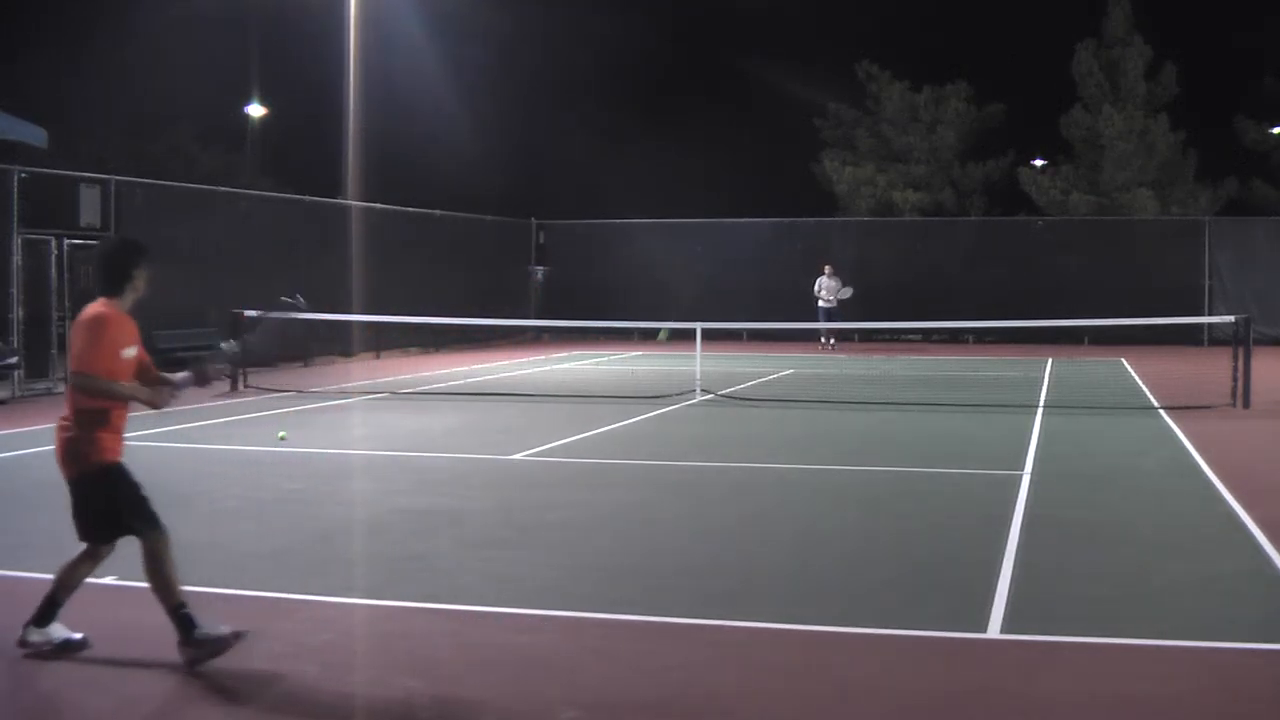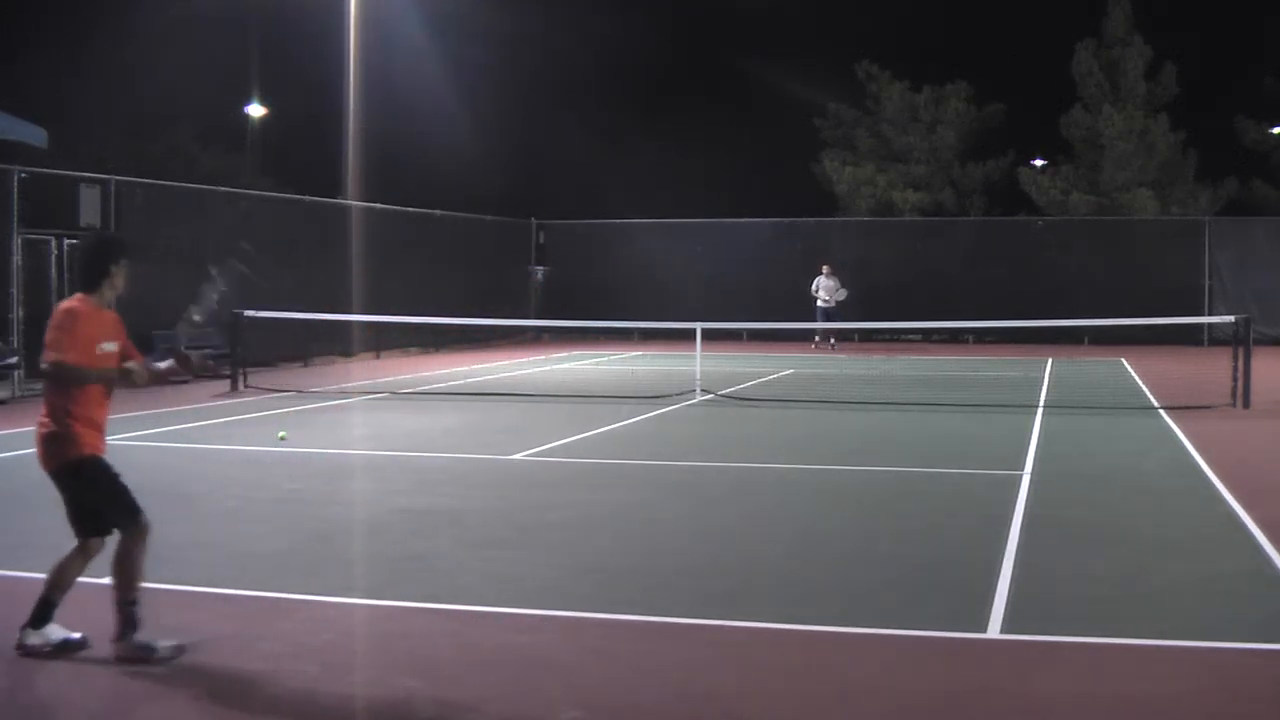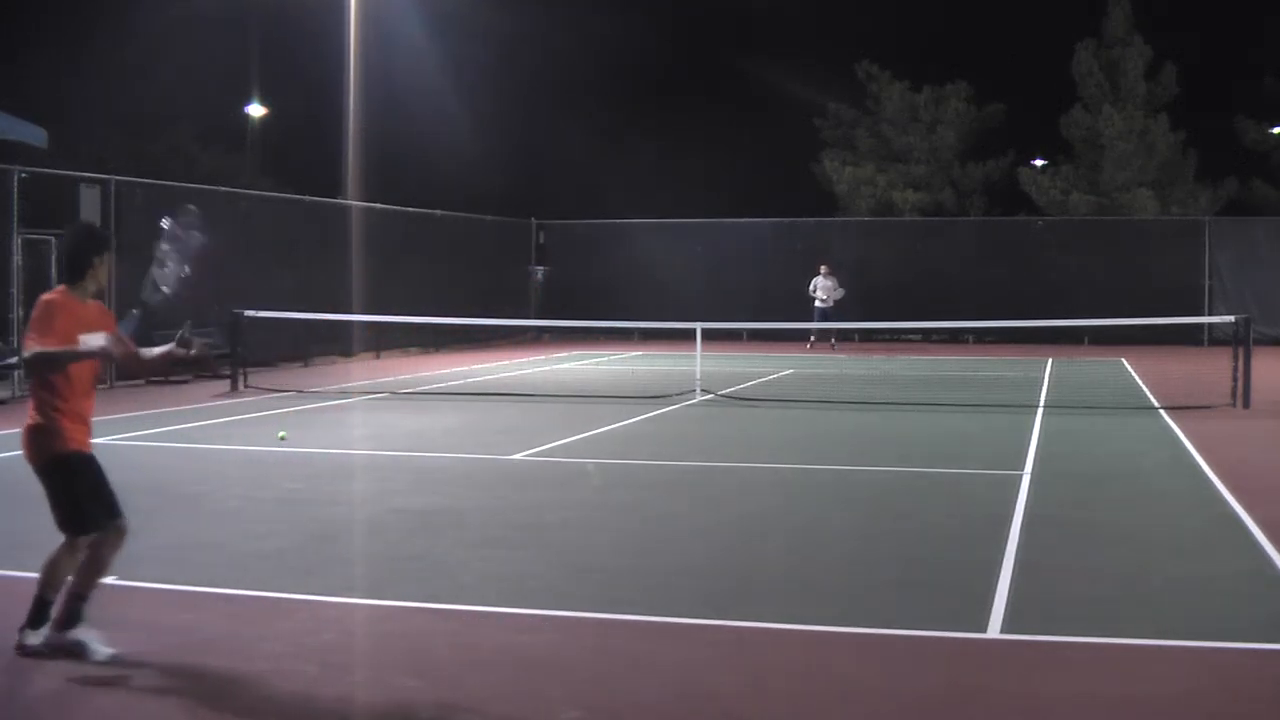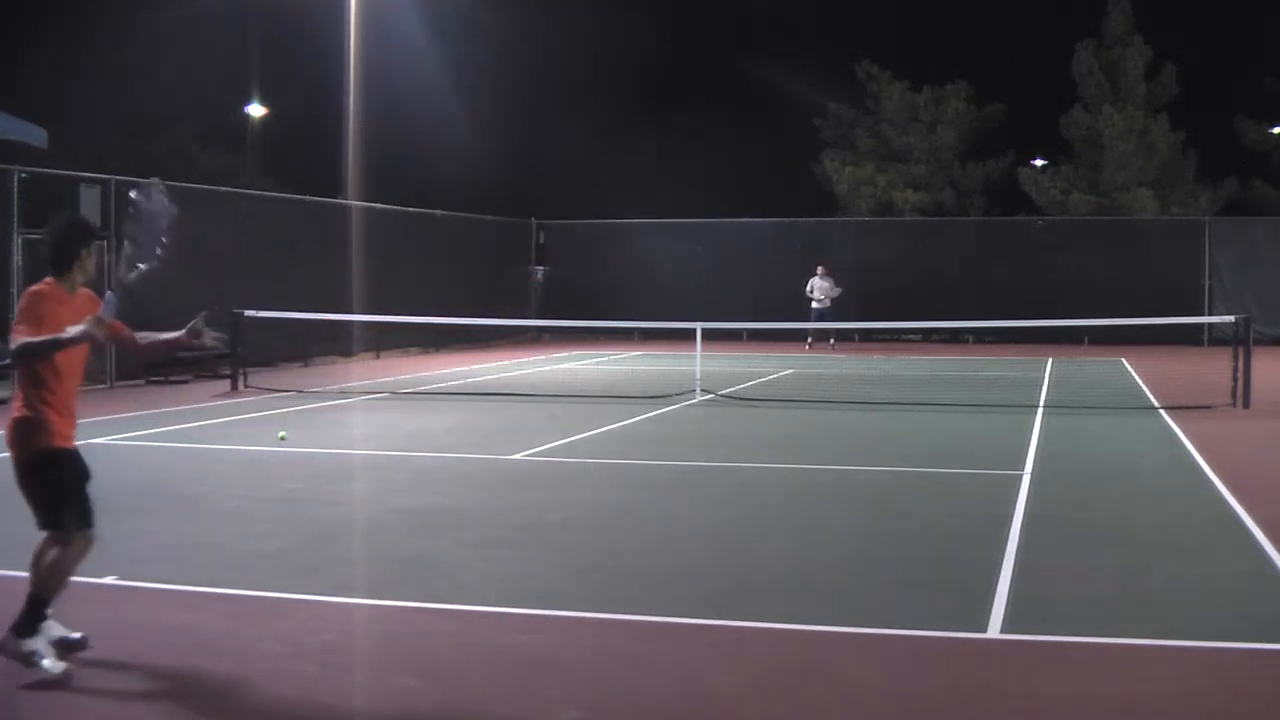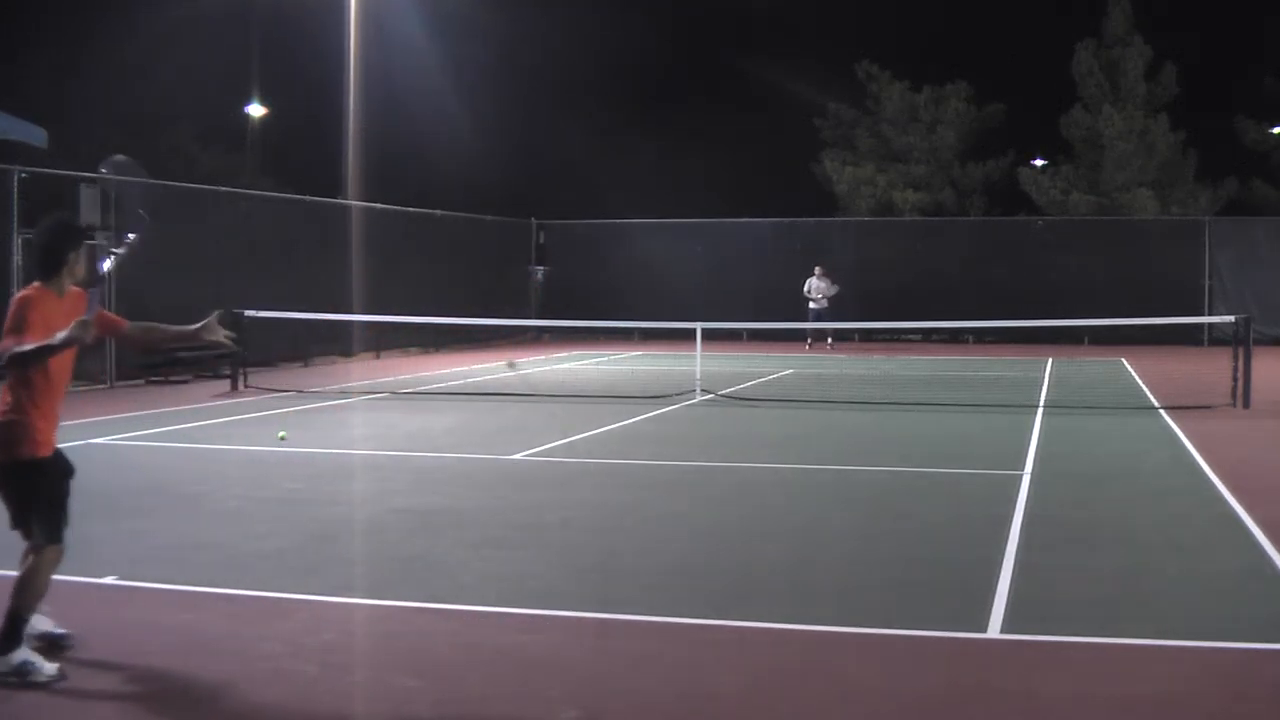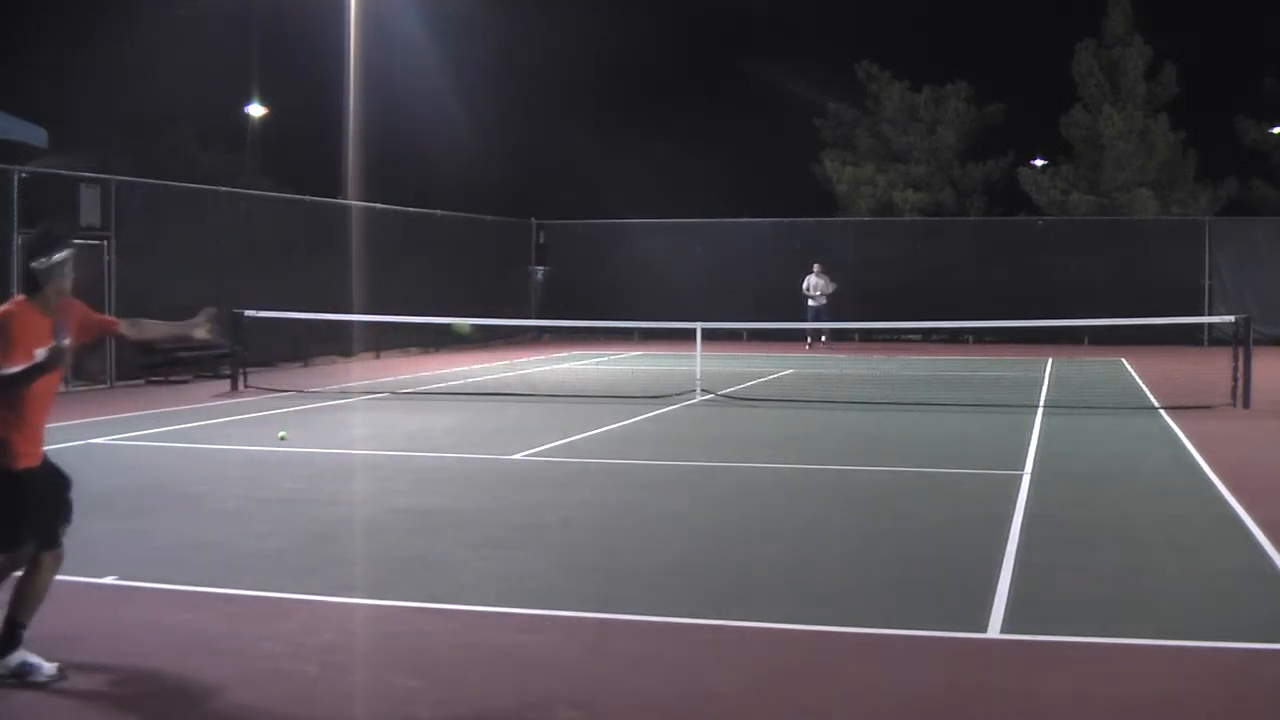
dt=0.1s
person 1, frame 1
left shoulder: (123, 322)
right shoulder: (98, 319)
left elbow: (147, 379)
right elbow: (81, 380)
left wrist: (188, 378)
right wrist: (141, 394)
left hip: (95, 450)
right hip: (90, 451)
left knee: (101, 543)
right knee: (153, 534)
left ankle: (39, 626)
right ankle: (190, 634)
person 1, frame 2
left shoulder: (109, 319)
right shoulder: (72, 314)
left elbow: (138, 369)
right elbow: (52, 370)
left wrist: (170, 366)
right wrist: (109, 375)
left hip: (81, 445)
right hip: (70, 445)
left knee: (92, 540)
right knee: (135, 527)
left ankle: (37, 629)
right ankle: (130, 634)
person 1, frame 3
left shoulder: (95, 311)
right shoulder: (54, 306)
left elbow: (135, 357)
right elbow: (32, 358)
left wrist: (173, 350)
right wrist: (86, 349)
left hip: (70, 440)
right hip: (55, 440)
left knee: (81, 535)
right knee: (112, 529)
left ankle: (41, 625)
right ankle: (68, 626)
person 1, frame 4
left shoulder: (84, 299)
right shoulder: (40, 298)
left elbow: (131, 340)
left wrist: (181, 337)
right wrist: (69, 337)
left hip: (54, 434)
right hip: (39, 434)
left knee: (61, 532)
right knee: (77, 536)
left ankle: (38, 625)
person 1, frame 5
left shoulder: (76, 301)
left elbow: (132, 331)
left wrist: (194, 333)
right wrist: (61, 341)
left knee: (46, 535)
right knee: (50, 546)
person 1, frame 6
left shoulder: (68, 312)
left elbow: (126, 329)
left wrist: (183, 331)
right wrist: (42, 363)
left knee: (56, 514)
right knee: (47, 552)
